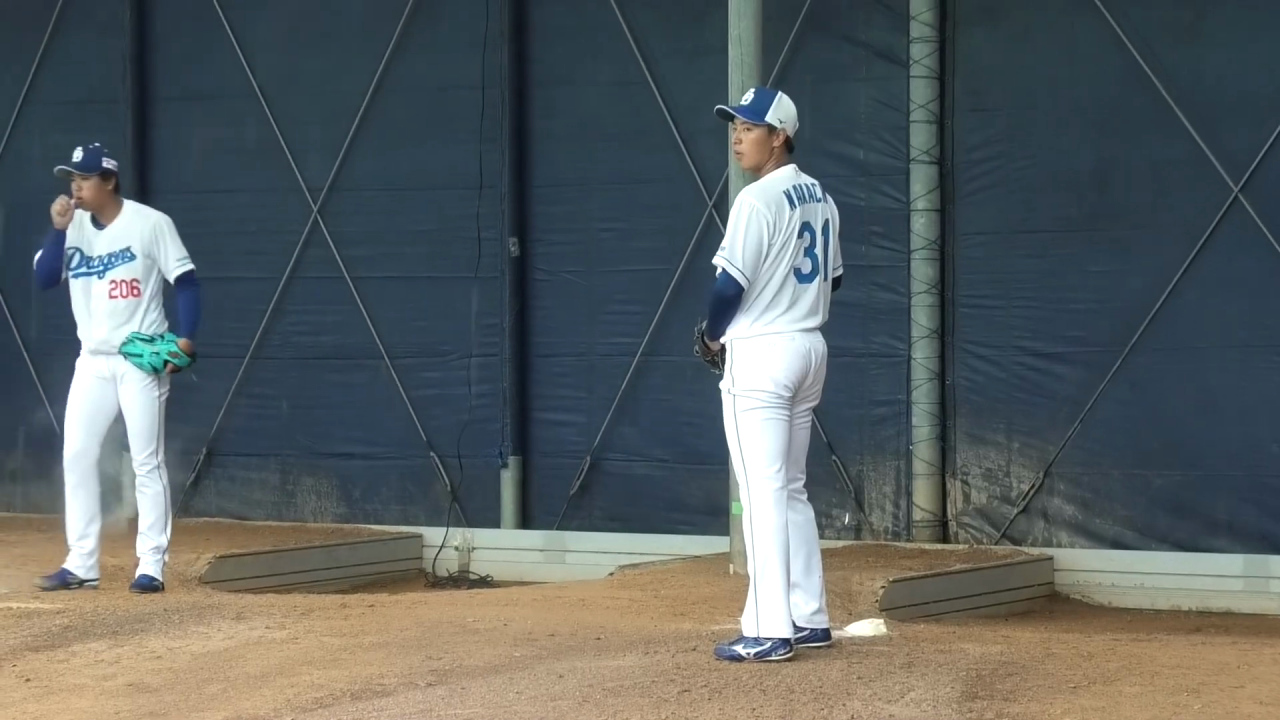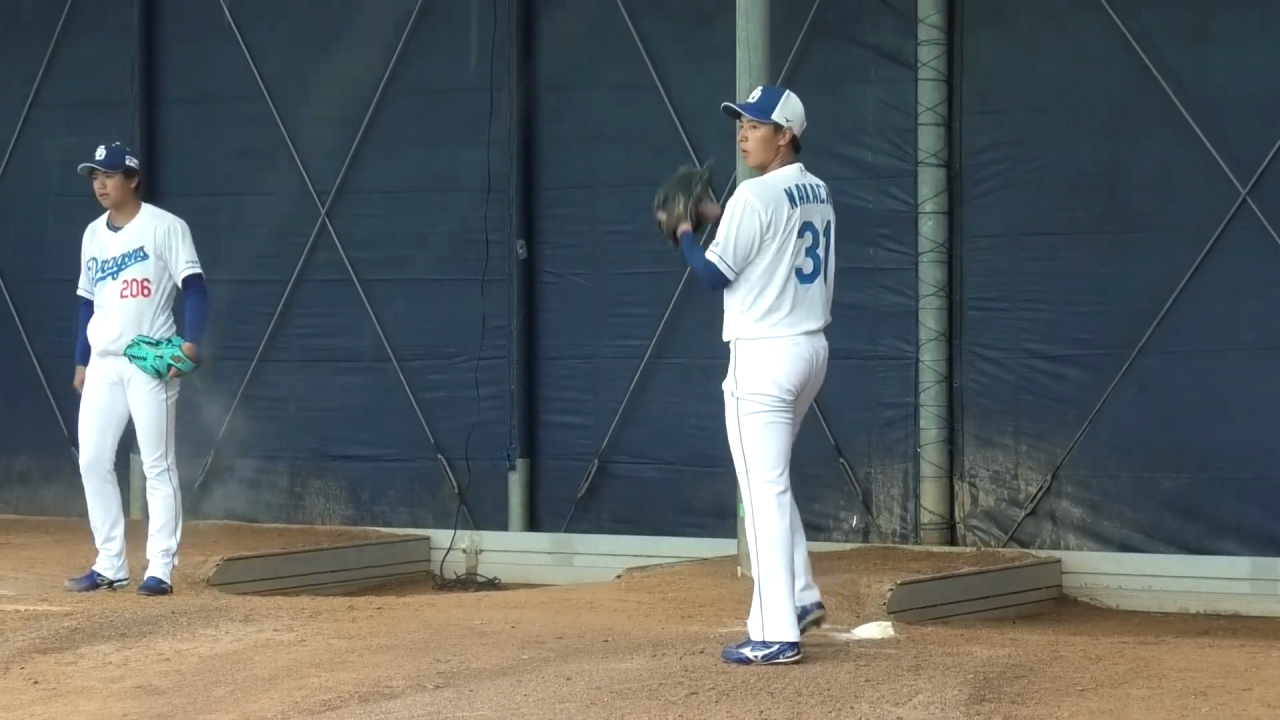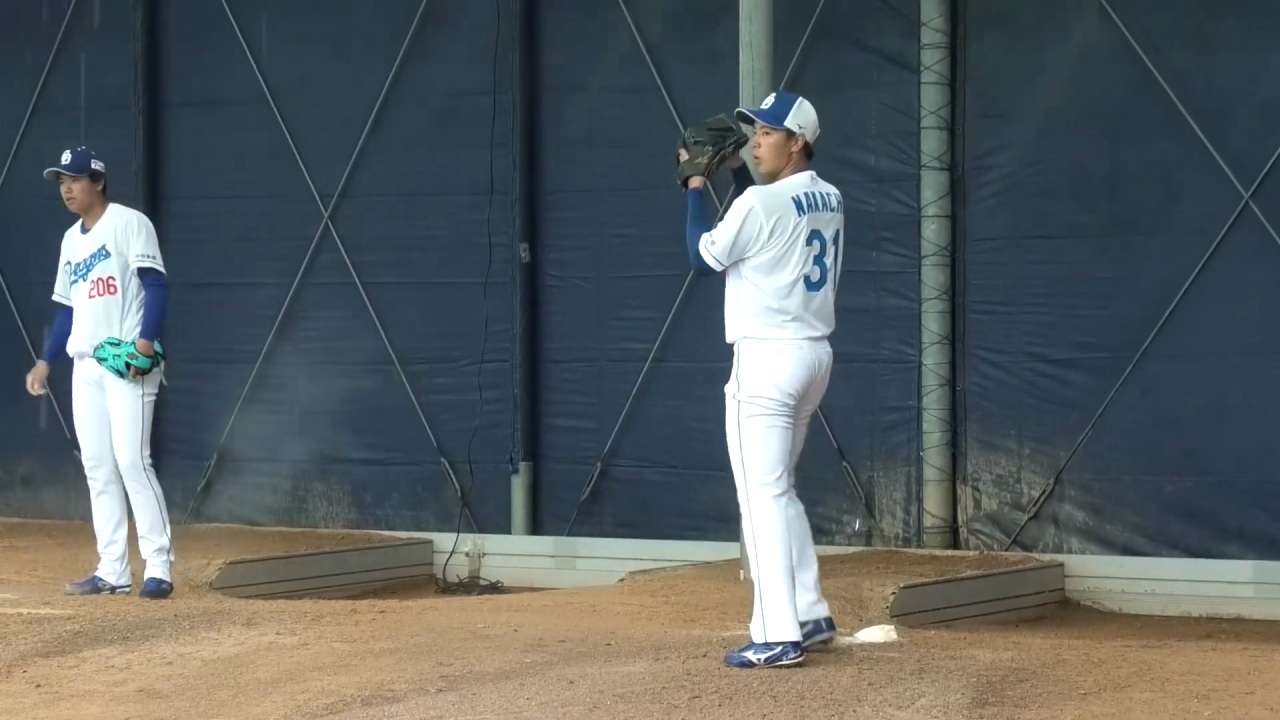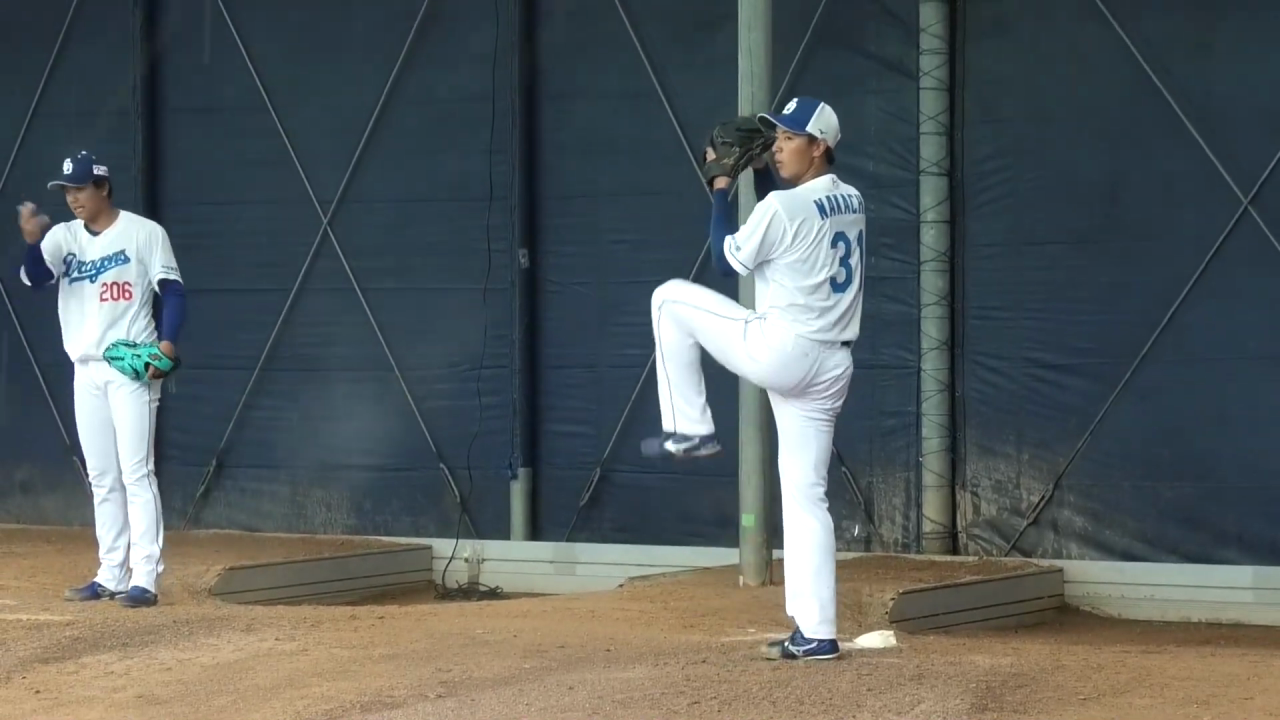
dt=0.5s
person 1, frame 1
left shoulder: (757, 200)
right shoulder: (819, 197)
left elbow: (729, 286)
right elbow: (832, 277)
left wrist: (711, 333)
left hip: (760, 356)
right hip: (809, 349)
left knee: (762, 493)
right knee: (790, 489)
left ankle: (770, 630)
right ankle: (809, 617)
person 1, frame 2
left shoulder: (756, 194)
right shoulder: (817, 193)
left elbow: (714, 273)
left wrist: (686, 232)
right wrist: (720, 219)
left hip: (765, 355)
right hip: (810, 349)
left knee: (764, 491)
right knee: (771, 483)
left ankle: (776, 634)
right ankle: (799, 596)
person 1, frame 3
left shoulder: (761, 201)
right shoulder: (828, 199)
left elbow: (703, 258)
left wrist: (696, 186)
right wrist: (737, 172)
left hip: (767, 358)
right hip: (813, 357)
left knee: (762, 496)
right knee: (777, 489)
left ankle: (777, 636)
right ankle: (809, 615)
person 1, frame 4
left shoulder: (784, 206)
right shoulder: (852, 202)
left elbow: (727, 259)
left wrist: (722, 185)
right wrist: (760, 172)
left hip: (779, 349)
right hip: (831, 365)
left knee: (671, 296)
right knee: (806, 494)
left ankle: (690, 426)
right ankle: (816, 632)
person 2, frame 1
left shoulder: (151, 223)
right shoulder: (73, 224)
left elbow: (188, 282)
right elbow: (44, 279)
left wrist: (186, 337)
right wrist: (58, 230)
right hip: (93, 360)
left knee: (147, 463)
right knee: (76, 456)
left ankle: (151, 565)
right ankle: (82, 562)
person 2, frame 2
left shoulder: (166, 226)
right shoulder: (92, 234)
left elbow: (194, 288)
right elbow: (88, 302)
left wrist: (191, 343)
right wrist: (81, 361)
right hip: (102, 364)
left knee: (157, 465)
right knee: (92, 461)
left ankle: (161, 568)
right ankle: (110, 565)
person 2, frame 3
left shoulder: (130, 223)
right shoulder: (71, 239)
left elbow: (155, 284)
right elbow: (66, 307)
left wrist: (146, 340)
right wrist: (46, 361)
left hip: (127, 364)
right hip: (86, 366)
left knee: (132, 462)
right knee: (97, 469)
left ankle: (158, 566)
right ankle: (113, 570)
person 2, frame 4
left shoulder: (145, 232)
right shoulder: (61, 235)
left elbow: (172, 291)
right elbow: (36, 276)
left wrist: (168, 342)
right wrist: (31, 242)
right hip: (86, 370)
left knee: (136, 472)
right knee: (100, 476)
left ankle: (144, 577)
right ankle: (111, 574)
